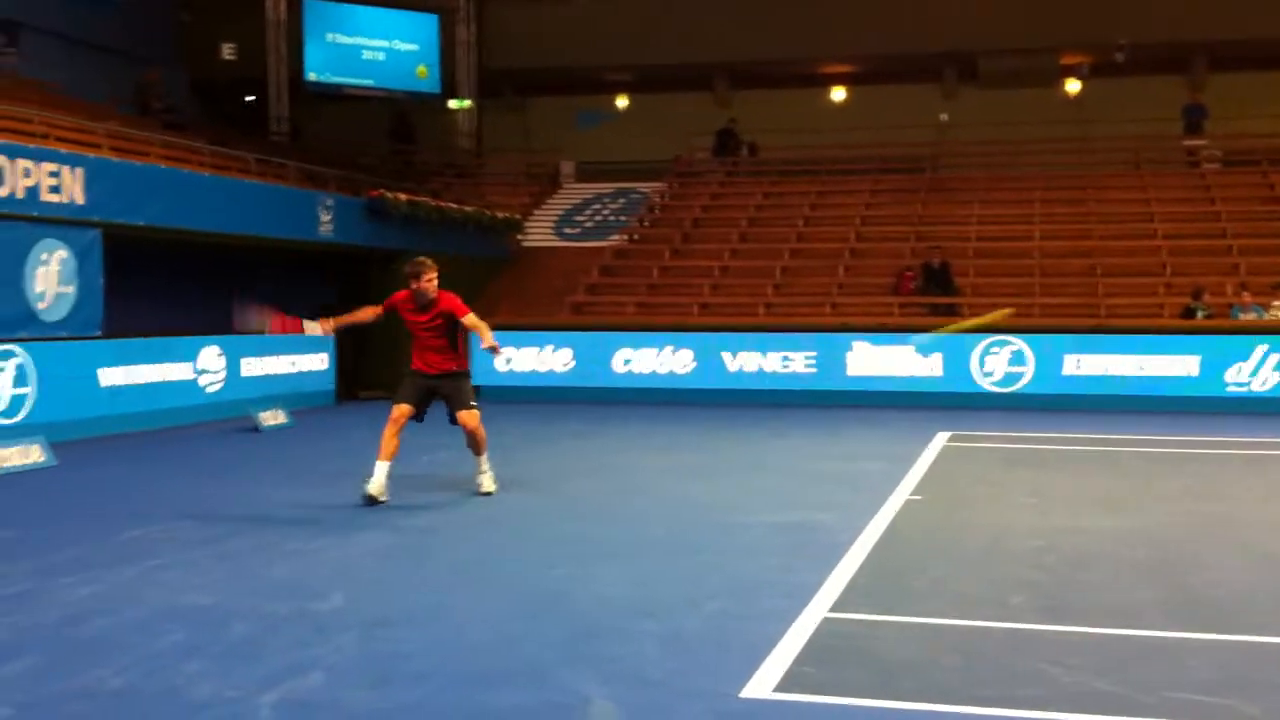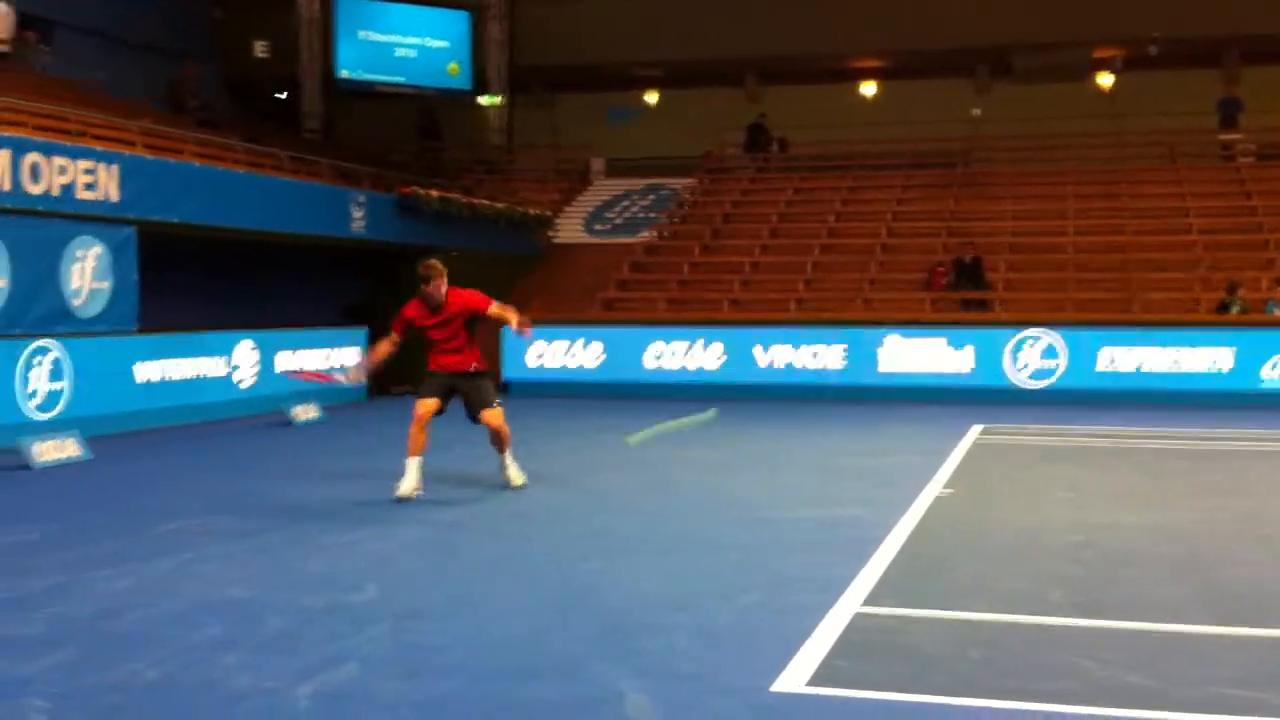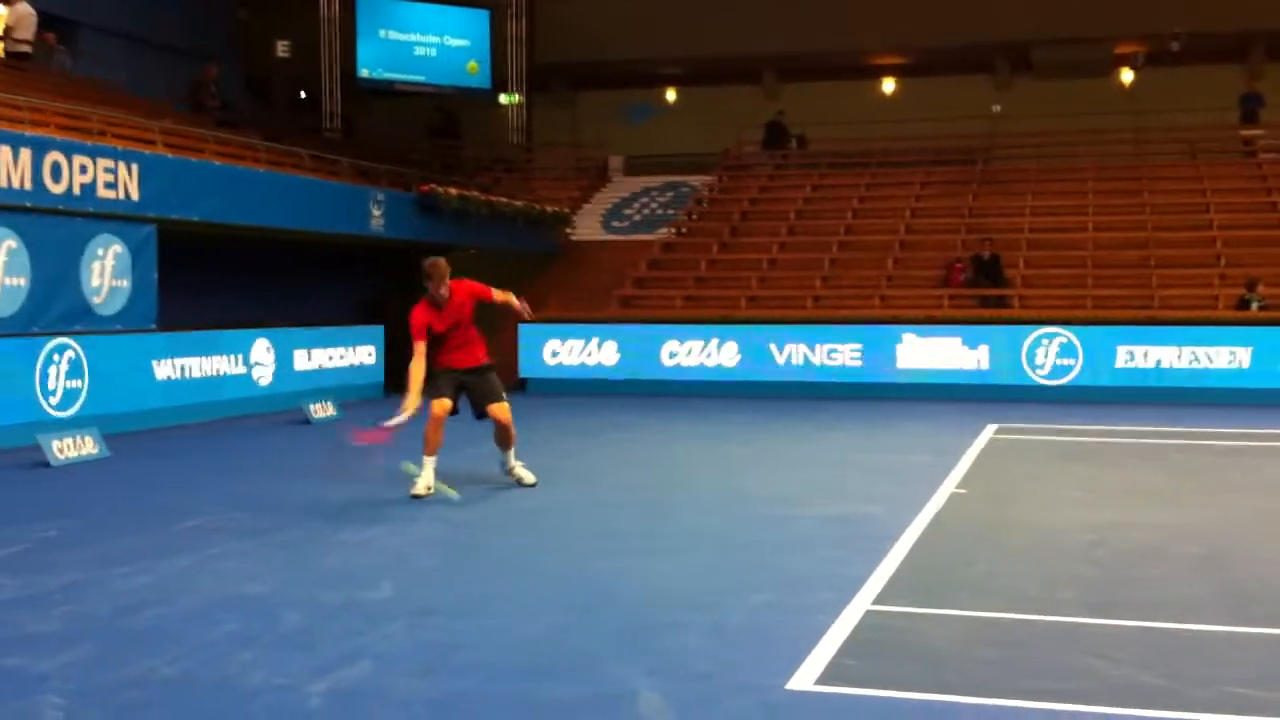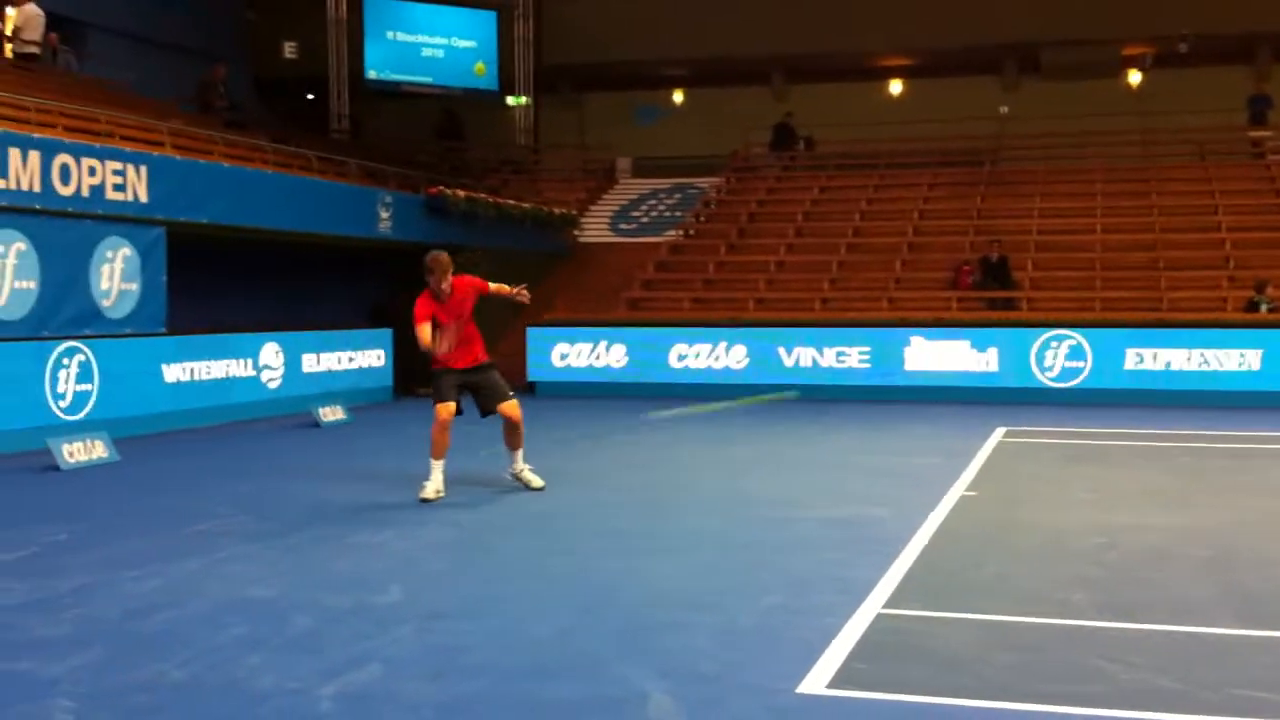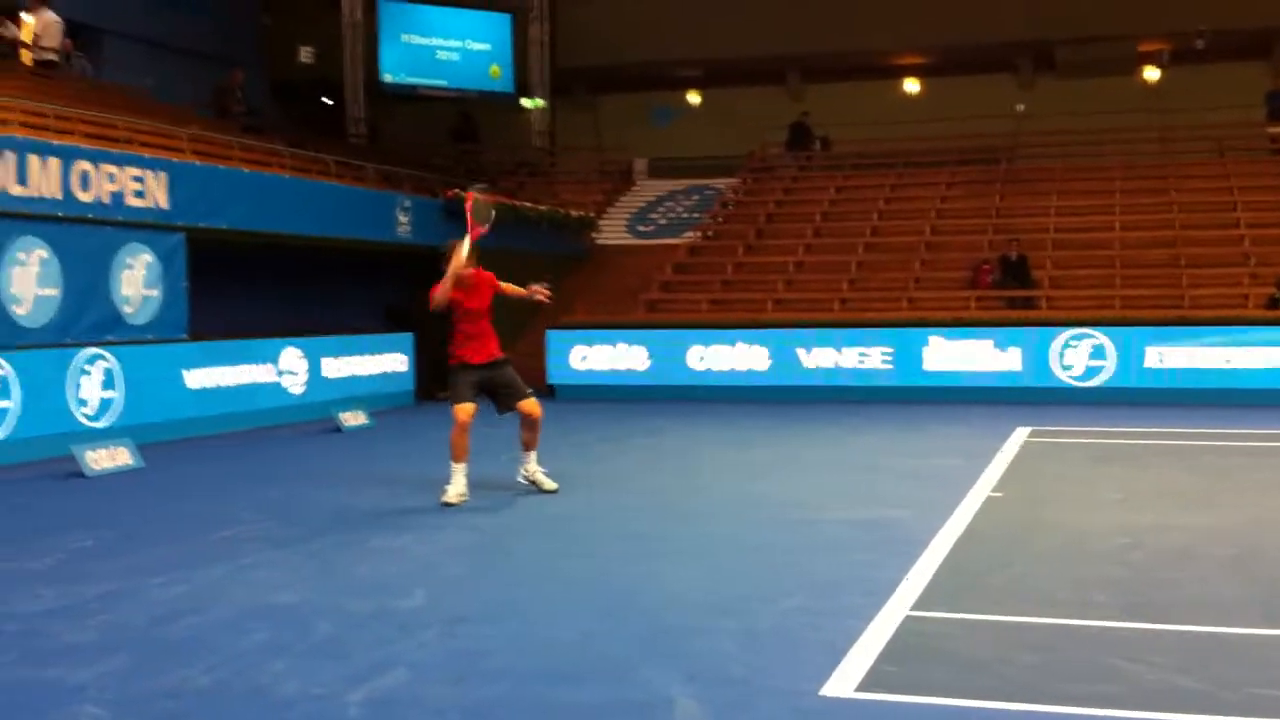
dt=0.1s
person 1, frame 1
left shoulder: (448, 301)
right shoulder: (400, 300)
left elbow: (476, 323)
right elbow: (374, 312)
left wrist: (487, 339)
right wrist: (336, 323)
left hip: (453, 373)
right hip: (420, 372)
left knee: (471, 423)
right knee: (397, 416)
left ankle: (484, 471)
right ankle: (378, 483)
person 1, frame 2
left shoulder: (464, 298)
right shoulder: (410, 312)
left elbow: (499, 311)
right elbow: (392, 342)
left wrist: (514, 320)
right wrist: (367, 365)
left hip: (471, 371)
right hip: (437, 372)
left knee: (496, 423)
right knee: (421, 412)
left ankle: (507, 464)
right ankle: (411, 478)
person 1, frame 3
left shoulder: (468, 288)
right shoulder: (420, 314)
left elbow: (502, 297)
right elbow: (419, 358)
left wrist: (515, 302)
right wrist: (413, 396)
left hip: (479, 366)
right hip: (445, 370)
left knee: (503, 418)
right knee: (438, 411)
left ankle: (511, 464)
right ankle: (427, 476)
person 1, frame 4
left shoulder: (468, 284)
right shoulder: (423, 305)
left elbow: (494, 287)
right elbow: (424, 342)
left wrist: (512, 293)
right wrist: (437, 347)
left hip: (479, 365)
right hip: (446, 370)
left knee: (513, 415)
right knee: (444, 416)
left ankle: (518, 467)
right ankle: (436, 480)
person 1, frame 5
left shoulder: (484, 278)
right shoulder: (441, 292)
left elbow: (503, 287)
right elbow: (438, 302)
left wrist: (528, 293)
right wrist: (453, 270)
left hip: (495, 361)
right hip: (463, 366)
left knee: (532, 412)
right knee: (462, 418)
left ankle: (530, 469)
right ankle: (457, 484)
